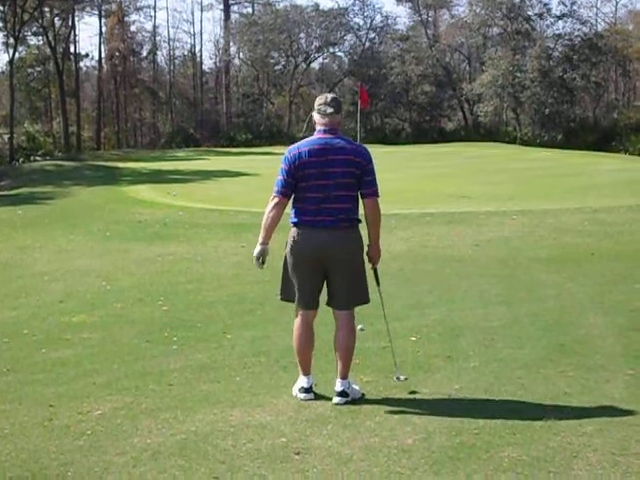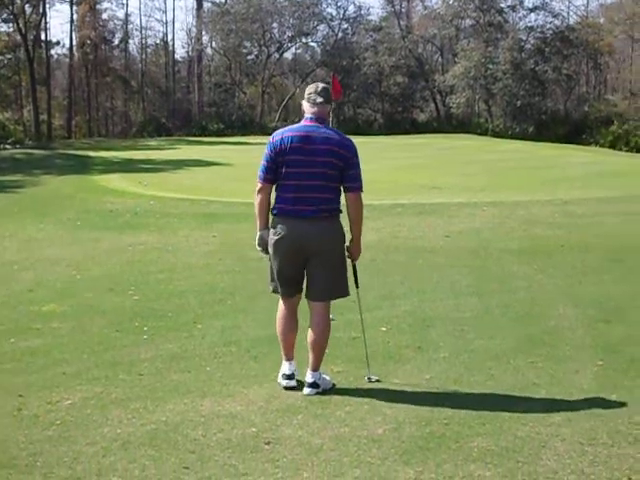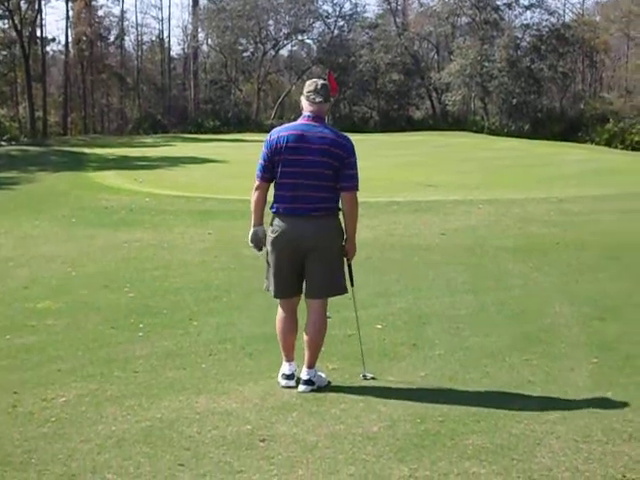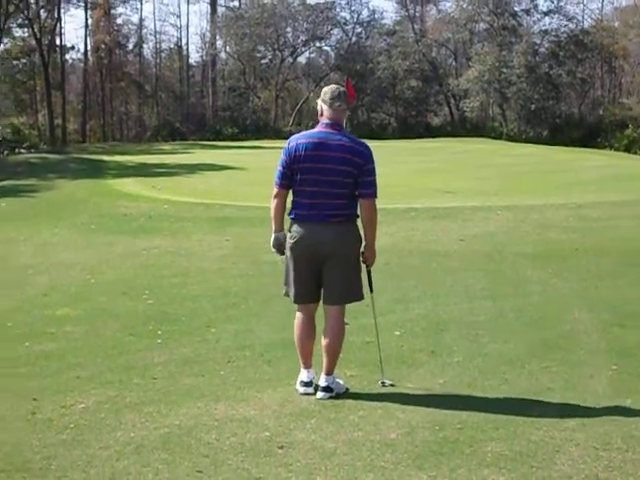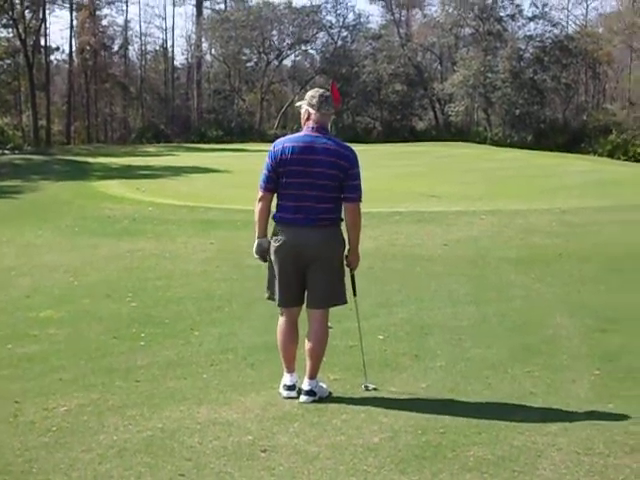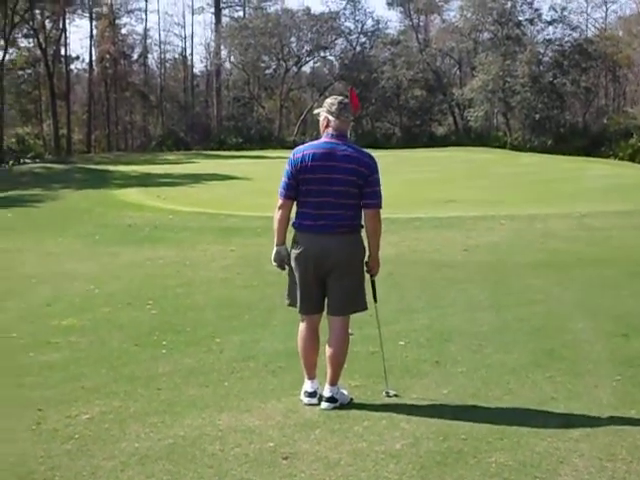
dt=0.3s
person 1, frame 1
left shoulder: (296, 152)
right shoulder: (359, 153)
left elbow: (278, 201)
right elbow: (371, 204)
left wrist: (263, 242)
right wrist: (374, 244)
left hip: (305, 240)
right hip: (345, 240)
left knee: (304, 314)
right knee: (344, 315)
left ankle: (305, 381)
right ankle: (343, 385)
person 1, frame 2
left shoulder: (279, 138)
right shoulder: (344, 144)
left elbow: (262, 189)
right elbow: (353, 197)
left wrist: (262, 229)
right wrist: (356, 239)
left hip: (285, 229)
right hip: (325, 231)
left knee: (287, 302)
right knee: (320, 307)
left ankle: (287, 368)
right ankle: (314, 376)
person 1, frame 3
left shoulder: (277, 136)
right shoulder: (342, 143)
left elbow: (260, 187)
right elbow: (349, 197)
left wrist: (257, 225)
right wrist: (351, 239)
left hip: (284, 228)
right hip: (324, 230)
left knee: (287, 303)
right knee: (317, 304)
left ankle: (288, 368)
right ankle: (309, 374)
person 1, frame 4
left shoulder: (295, 143)
right shoulder: (360, 150)
left elbow: (279, 194)
right elbow: (367, 204)
left wrist: (278, 231)
right wrist: (370, 244)
left hip: (302, 234)
right hip: (341, 236)
left knee: (304, 309)
right knee: (335, 311)
left ankle: (305, 376)
right ankle: (327, 380)
person 1, frame 5
left shoulder: (280, 147)
right shoulder: (345, 154)
left elbow: (264, 198)
right elbow: (351, 208)
left wrist: (261, 237)
right wrist: (353, 248)
left hip: (286, 238)
right hip: (326, 240)
left knee: (288, 313)
right knee: (318, 315)
left ankle: (289, 380)
right ankle: (311, 384)
person 1, frame 6
left shoulder: (300, 154)
right shoulder: (365, 160)
left elbow: (283, 206)
right elbow: (372, 215)
left wrist: (279, 245)
right wrist: (374, 254)
left hip: (306, 244)
right hip: (346, 246)
left knee: (309, 319)
right knee: (339, 321)
left ankle: (310, 386)
right ankle: (332, 391)
